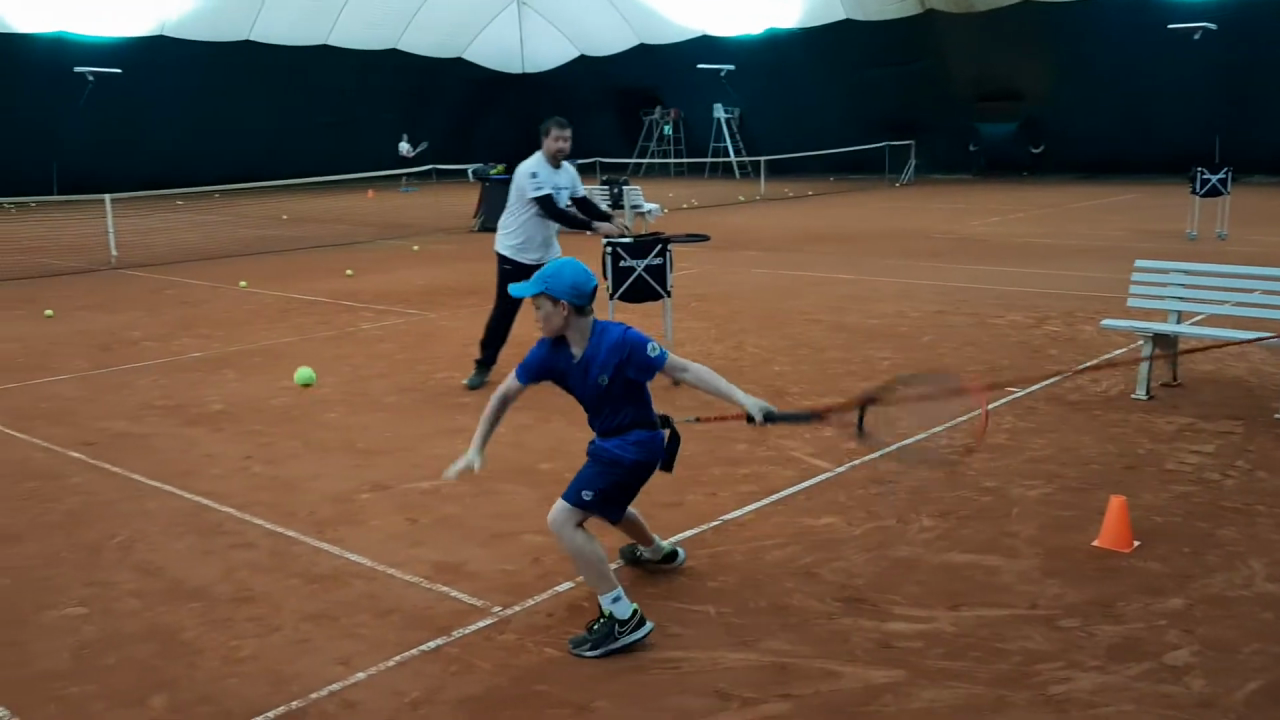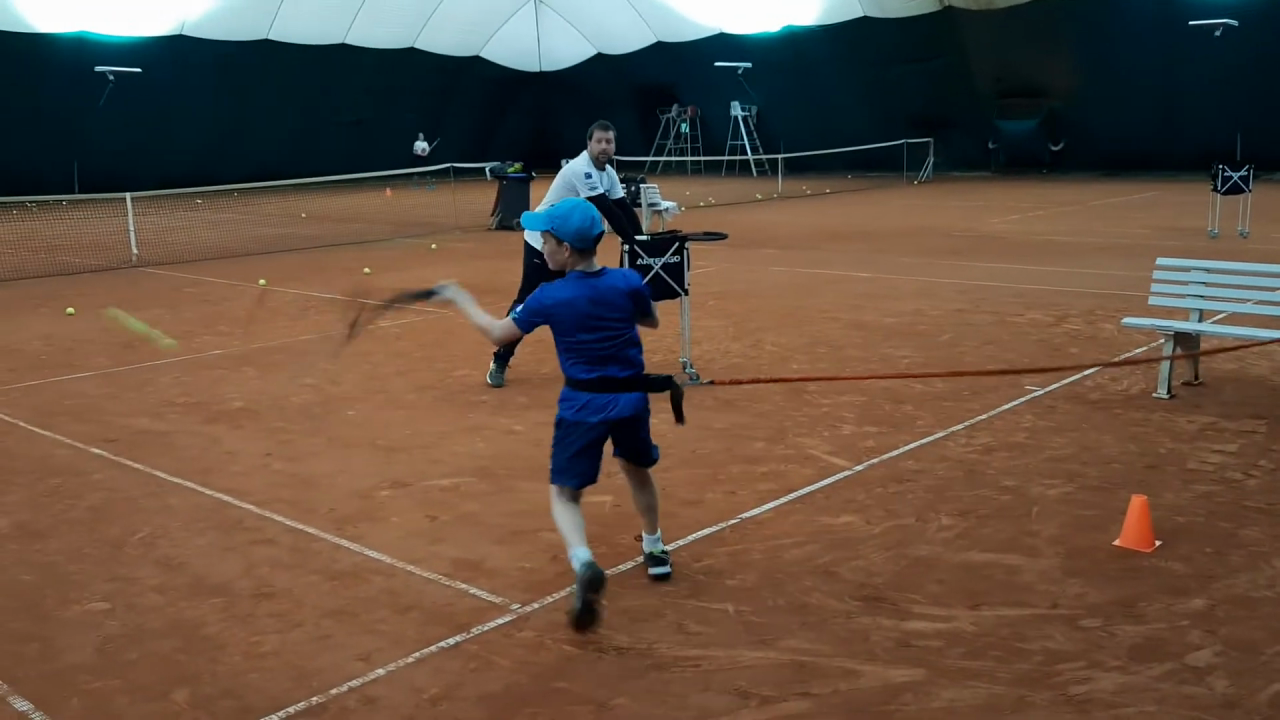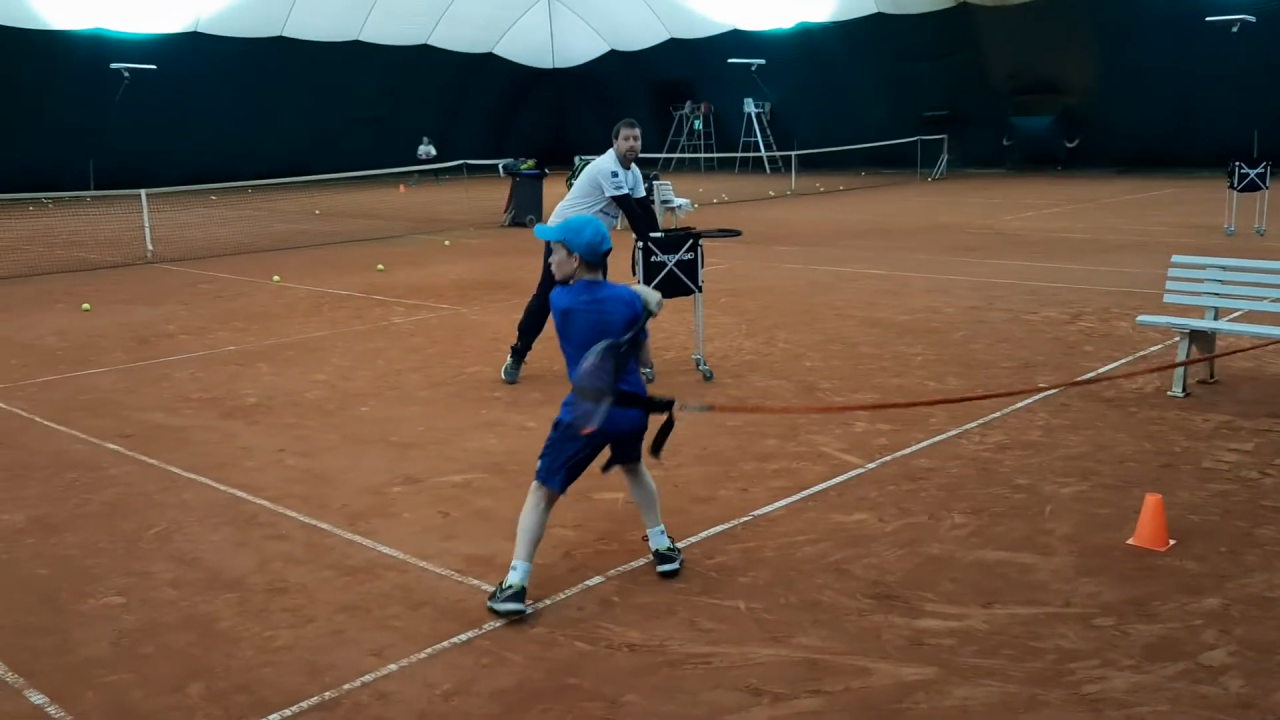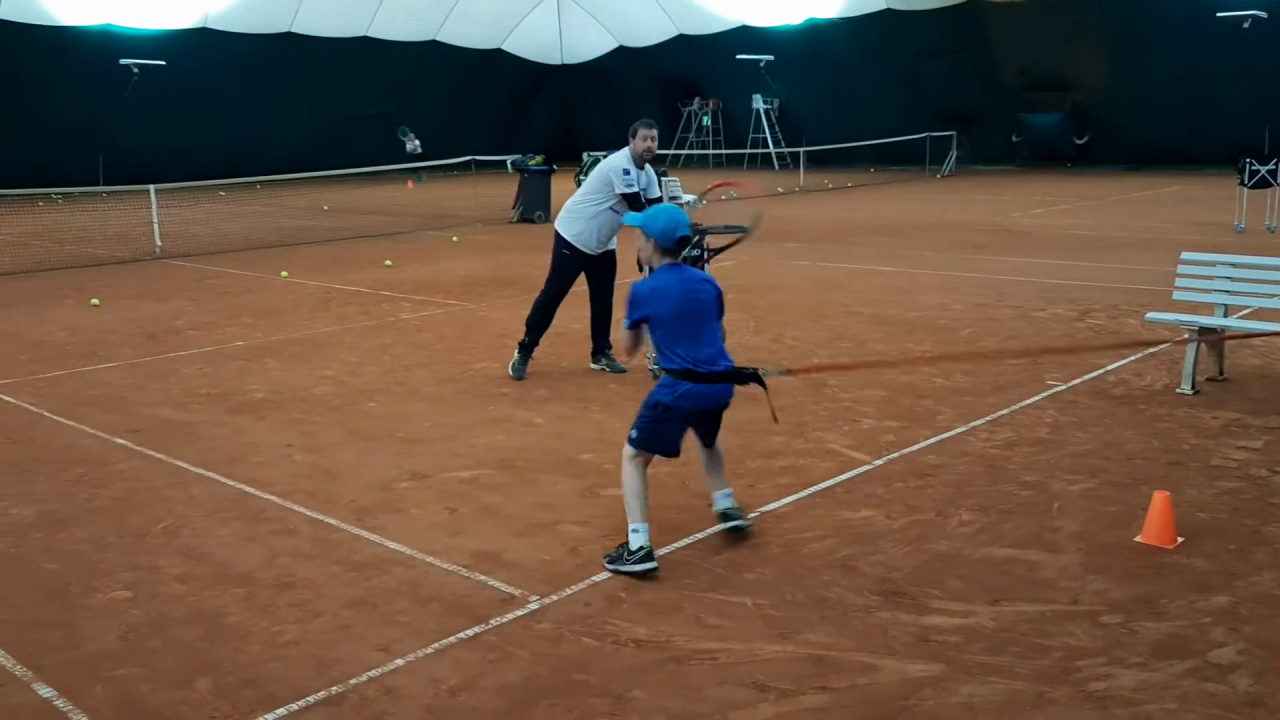
dt=0.3s
person 1, frame 1
left shoulder: (620, 341)
right shoulder: (548, 351)
left elbow: (684, 369)
right elbow: (504, 394)
left wrist: (743, 399)
right wrist: (475, 448)
left hip: (635, 444)
right hip: (610, 441)
left knee: (562, 521)
right knee: (598, 502)
left ankle: (623, 618)
right ankle: (659, 551)
person 1, frame 2
left shoulder: (551, 296)
right shoulder: (630, 281)
left elbow: (499, 333)
right elbow: (652, 320)
left wrist: (459, 298)
left hip: (584, 406)
right hip: (632, 397)
left knee: (564, 496)
right knee: (638, 471)
left ankle: (585, 567)
right ankle: (655, 550)
person 1, frame 3
left shoulder: (560, 300)
right shoulder: (631, 300)
right elbow: (638, 354)
right hip: (632, 409)
left knee: (541, 493)
right knee: (632, 467)
left ankle: (515, 584)
right ankle: (662, 547)
person 1, frame 4
left shoulder: (643, 291)
right shoulder: (707, 283)
left elbow: (629, 348)
left hip: (681, 388)
right hip: (720, 384)
left knee: (634, 458)
right knee: (706, 436)
left ankle: (638, 547)
right ankle: (727, 506)
person 2, frame 1
left shoulder: (568, 171)
right shoulder: (530, 170)
left elbow: (583, 203)
right elbow: (553, 212)
left wrist: (609, 219)
right wrist: (595, 226)
left hip: (548, 254)
right hip: (516, 253)
right knee: (504, 311)
right ankle: (483, 366)
person 2, frame 2
left shoulder: (608, 173)
right shoulder: (581, 170)
left elbow: (624, 210)
right elbow: (608, 211)
right wrist: (634, 242)
right hip: (543, 243)
right knee: (527, 304)
right ankle: (500, 361)
person 2, frame 3
left shoulder: (633, 172)
right shoulder: (607, 168)
left elbow: (645, 209)
right elbow: (630, 212)
right knee: (546, 299)
right ankle: (516, 356)
person 2, frame 4
left shoulder: (647, 172)
right shoulder: (620, 165)
right elbow: (638, 210)
left hip: (603, 244)
right hip: (573, 237)
left knee: (603, 299)
right knee: (552, 295)
left ankle: (600, 354)
right ankle: (524, 352)
